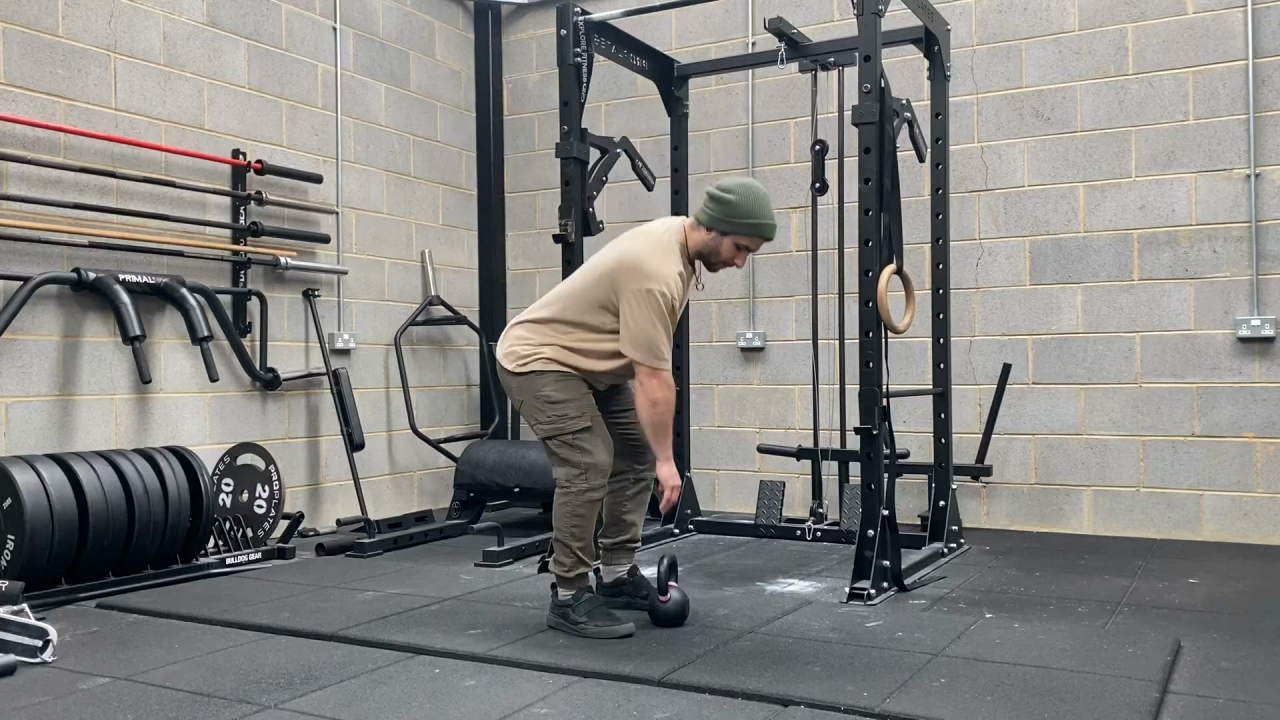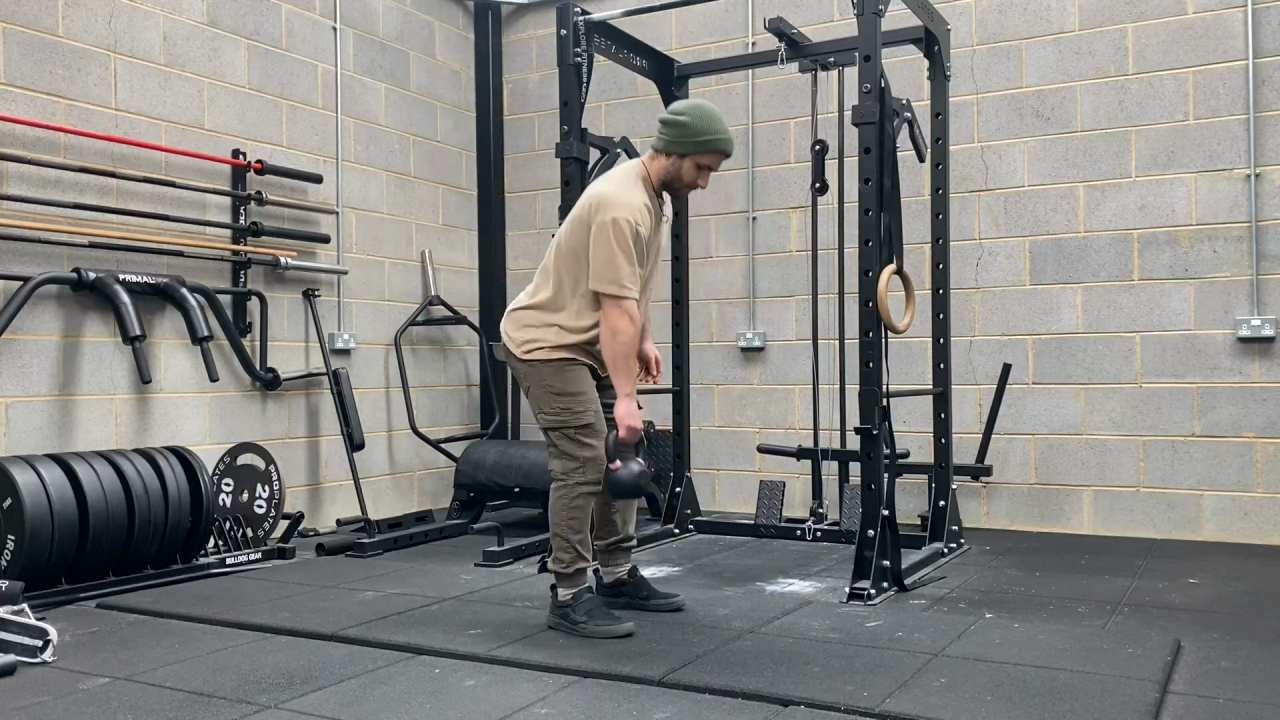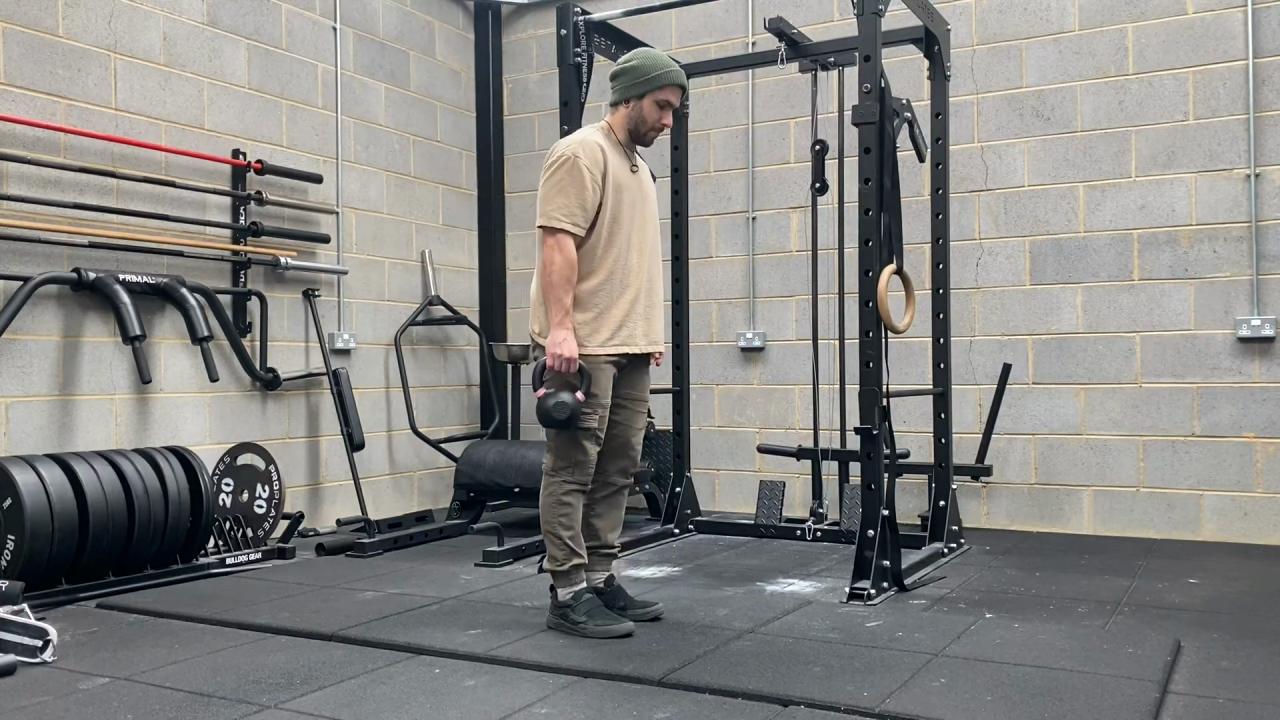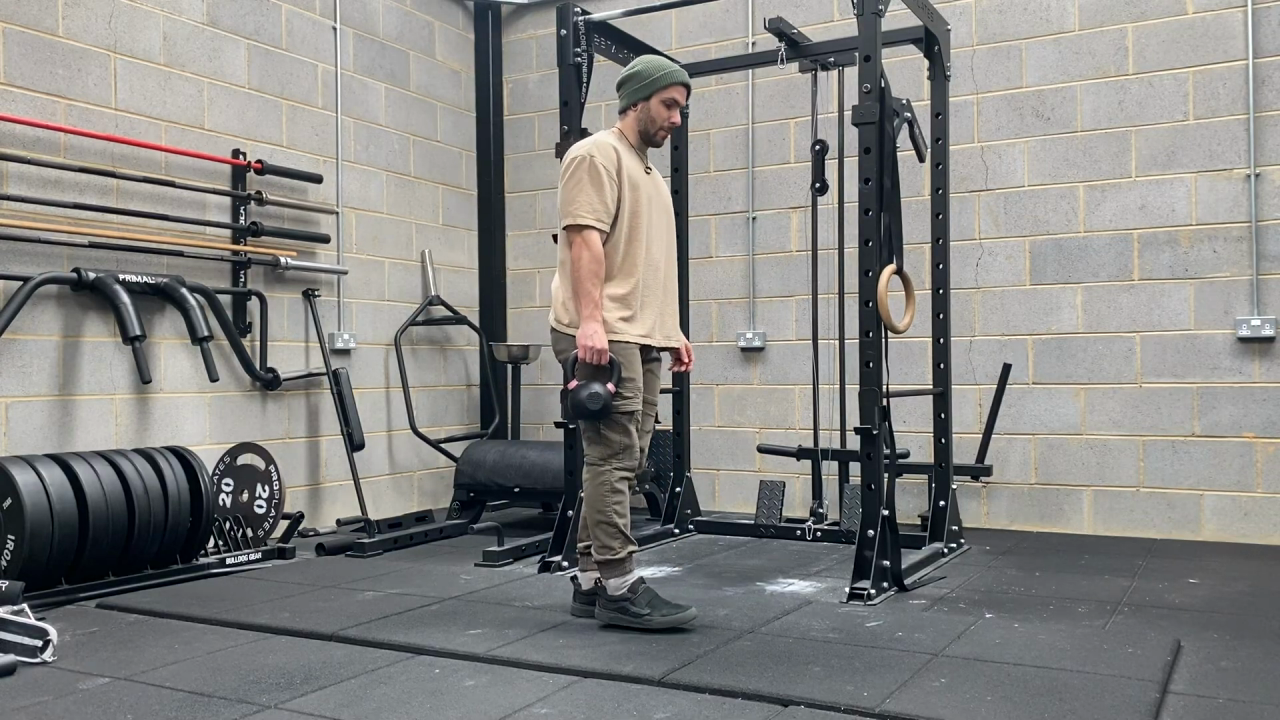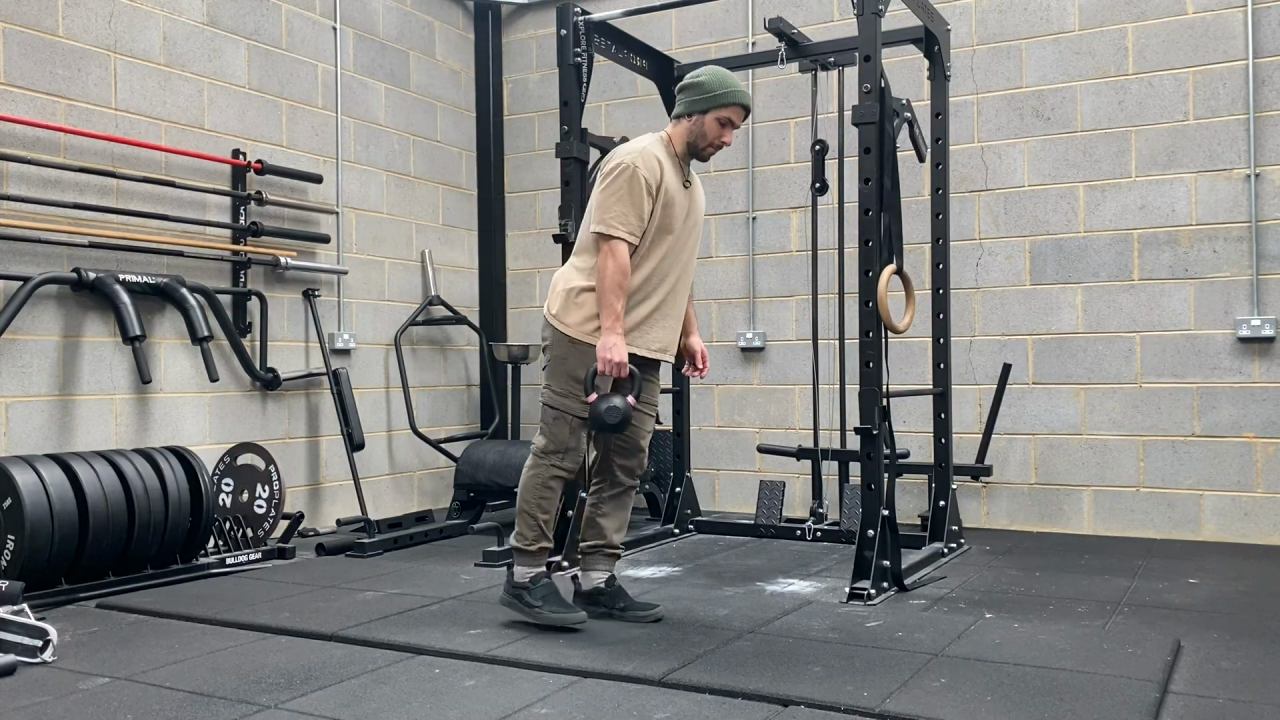
dt=1s
person 1, frame 1
left shoulder: (679, 235)
right shoulder: (656, 275)
right elbow: (653, 381)
right wrist: (666, 462)
left hip: (587, 359)
right hip: (535, 357)
left knee: (637, 457)
right knee: (588, 464)
left ankle: (616, 574)
right ankle: (569, 595)
person 1, frame 2
left shoulder: (654, 194)
right shoulder: (623, 204)
right elbow: (616, 310)
left wrist: (642, 342)
right wrist: (626, 400)
left hip: (590, 342)
right hip: (549, 342)
right knee: (582, 463)
left ankle: (616, 577)
right ankle: (569, 596)
person 1, frame 3
left shoulder: (636, 166)
right shoulder: (582, 153)
right elbow: (558, 243)
left wrist: (650, 329)
right wrist: (559, 328)
left hip: (628, 344)
right hip: (581, 342)
left knee: (617, 468)
right knee: (573, 467)
left ankle: (597, 579)
right ankle: (568, 594)
person 1, frame 4
left shoulder: (648, 172)
right shoulder: (596, 155)
right elbow: (585, 240)
left wrist: (671, 329)
right wrist: (591, 321)
left hip: (641, 337)
right hip: (602, 335)
left knee: (623, 459)
right knee: (613, 457)
left ankle: (592, 581)
right ankle: (619, 587)
person 1, frame 5
left shoulder: (691, 181)
right shoulder: (637, 162)
right elbow: (613, 251)
left wrist: (689, 333)
right wrist: (609, 335)
left hip: (641, 343)
right hip: (586, 330)
left knee: (624, 463)
right knee: (559, 451)
left ankle: (595, 580)
right ankle: (526, 575)
